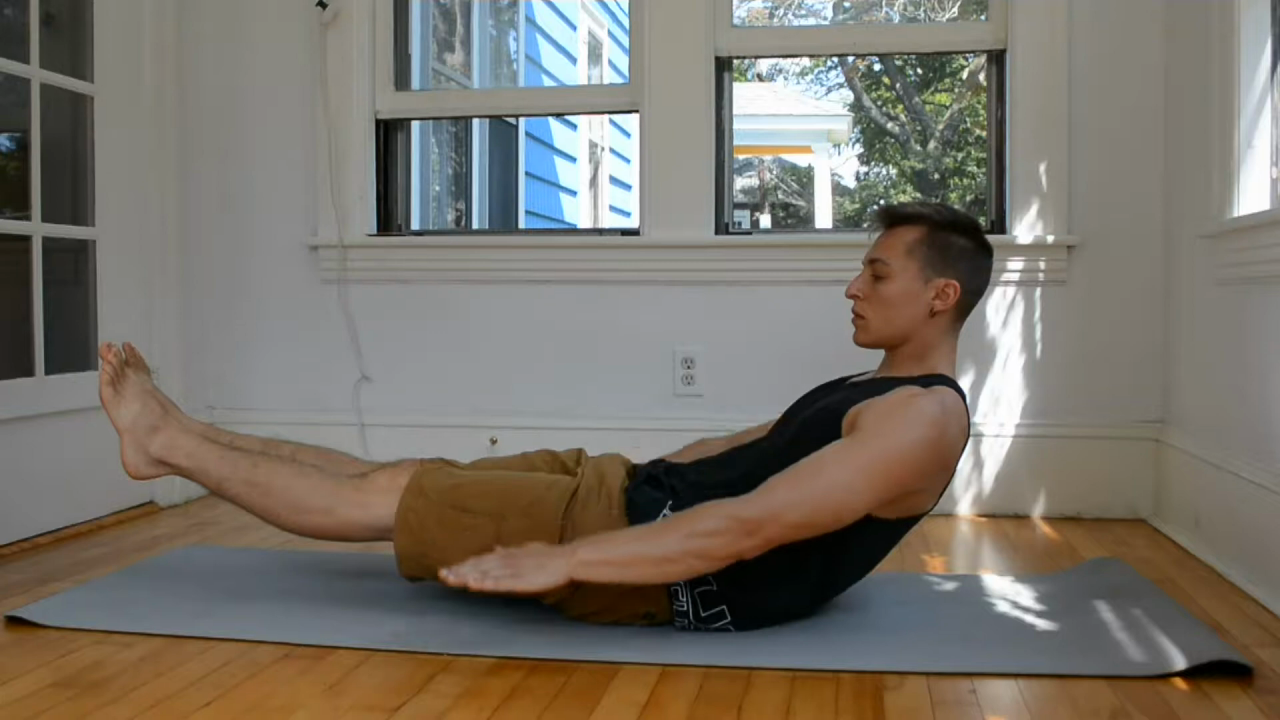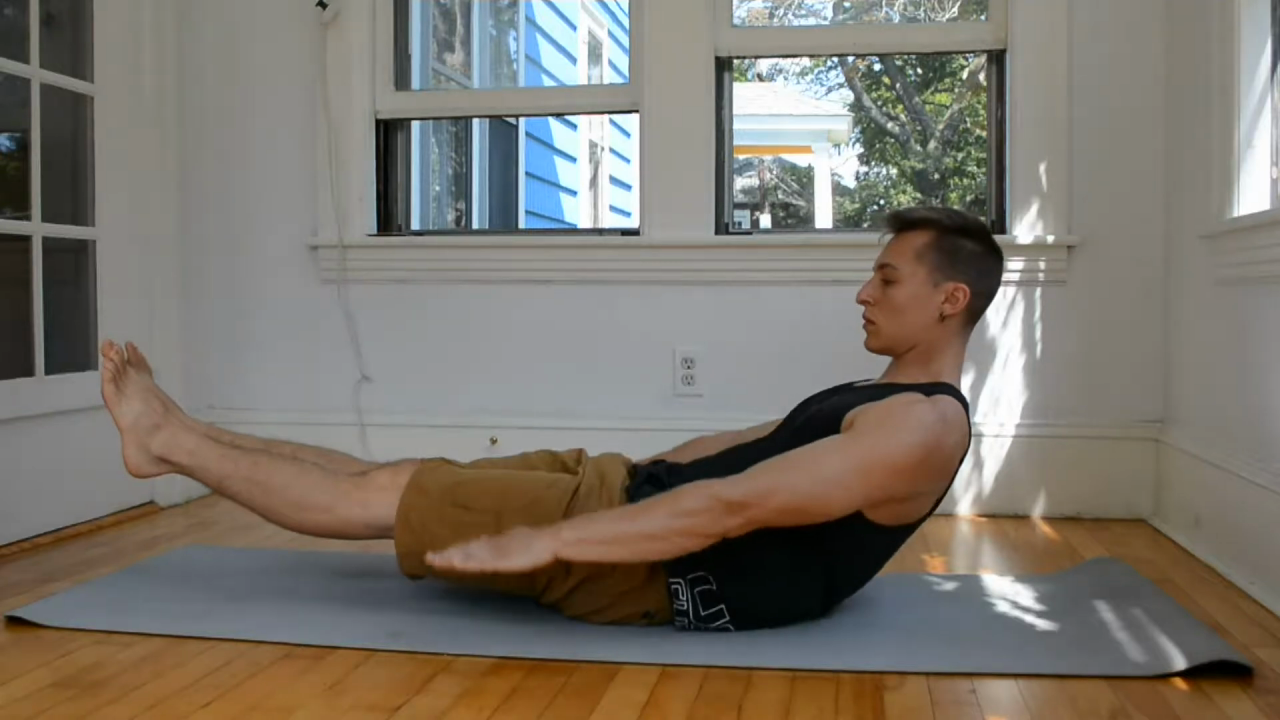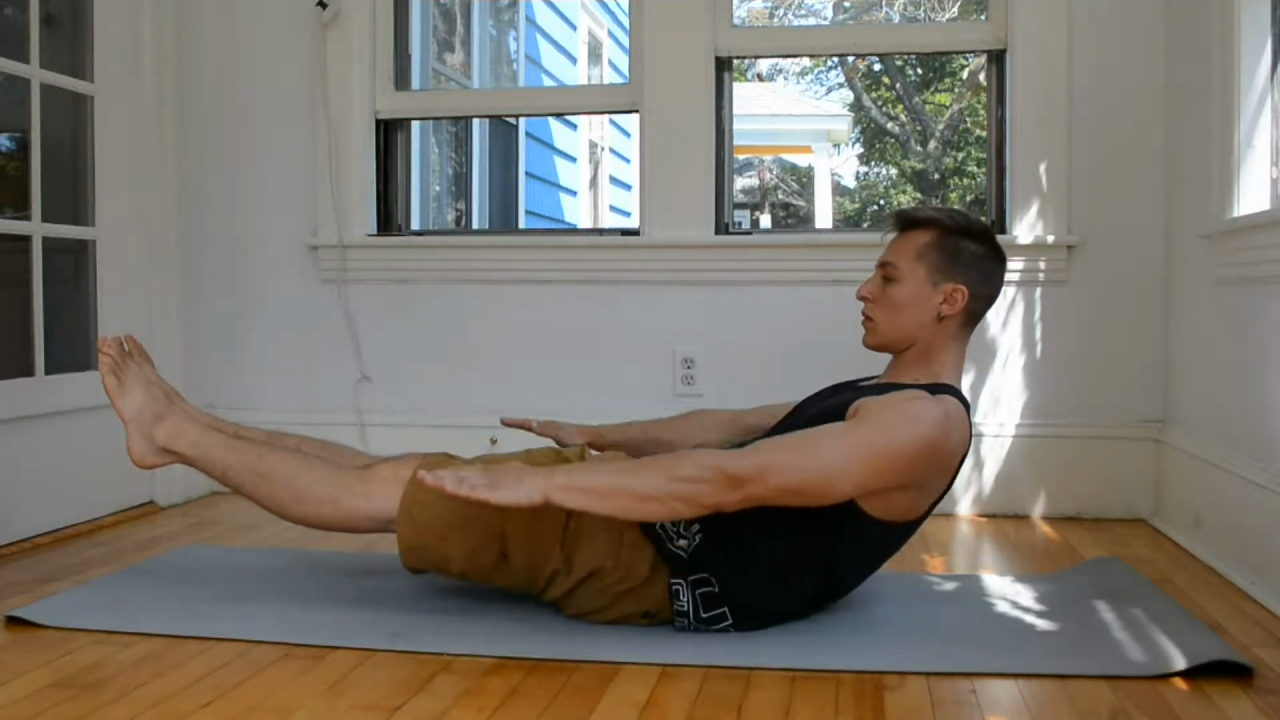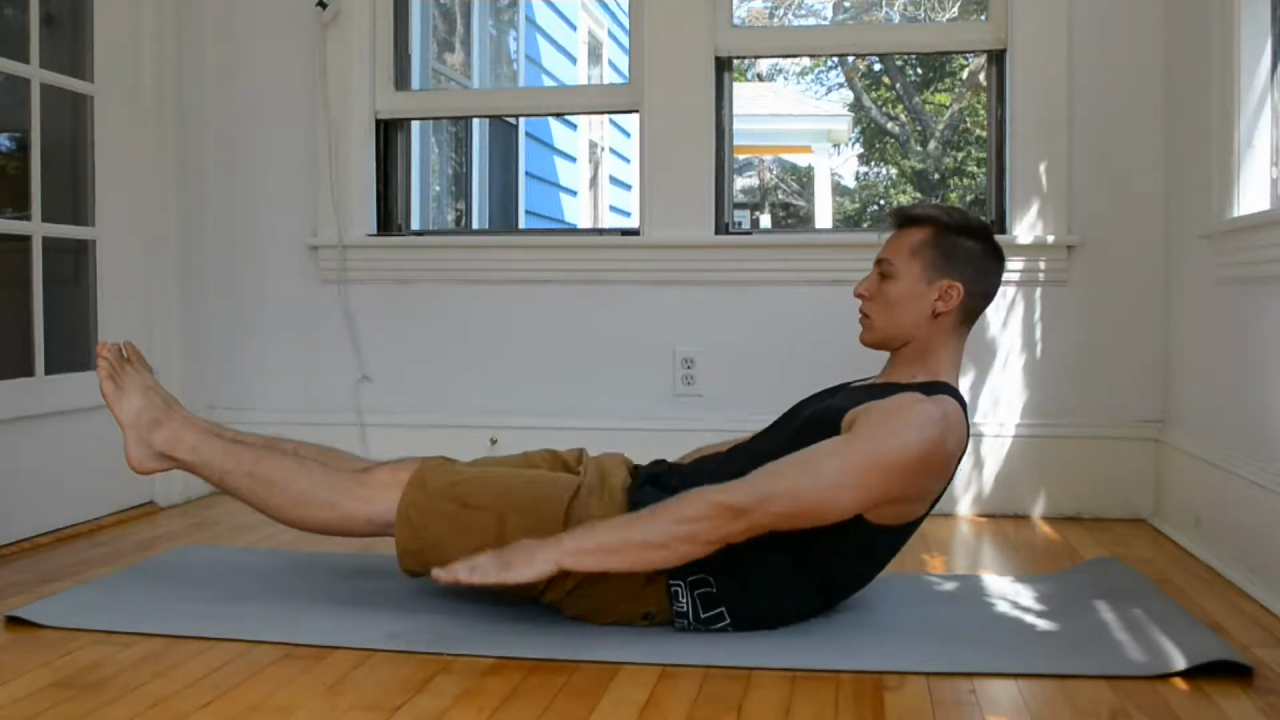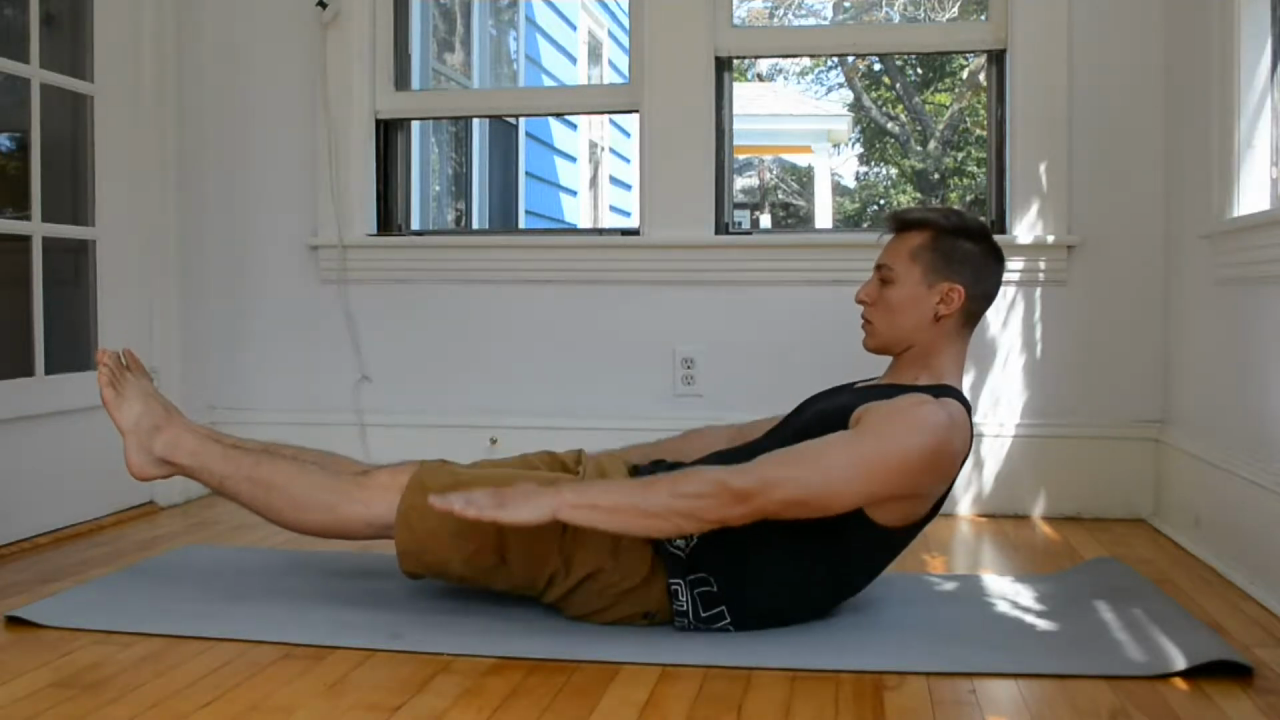
dt=0.5s
person 1, frame 1
left shoulder: (924, 422)
right shoulder: (879, 392)
left elbow: (749, 525)
left wrist: (560, 559)
right wrist: (636, 469)
left hip: (651, 552)
right hip: (637, 493)
left knee: (378, 499)
right knee: (396, 480)
left ankle: (169, 441)
right ankle: (176, 438)
person 1, frame 2
left shoulder: (922, 430)
right shoulder: (887, 402)
left elbow: (736, 505)
left wrist: (549, 540)
left hip: (658, 568)
right hip: (637, 488)
left knee: (380, 497)
right knee: (398, 482)
left ankle: (168, 438)
right ankle: (177, 437)
person 1, frame 3
left shoulder: (922, 426)
right shoulder: (890, 398)
left elbow: (726, 480)
left wrist: (538, 486)
right wrist: (592, 439)
left hip: (661, 555)
right hip: (648, 510)
left knee: (381, 491)
right knee: (394, 474)
left ankle: (173, 428)
right ankle: (179, 427)
person 1, frame 4
left shoulder: (919, 431)
right shoulder: (890, 401)
left elbow: (733, 511)
left wrist: (552, 549)
right wrist: (575, 466)
left hip: (659, 568)
right hip: (639, 495)
left knee: (381, 496)
right knee: (395, 484)
left ankle: (172, 432)
right ankle: (176, 436)
person 1, frame 5
left shoulder: (924, 432)
right shoulder: (891, 400)
left elbow: (733, 496)
left wrist: (547, 505)
right wrist: (592, 464)
left hip: (656, 560)
right hip: (644, 511)
left knee: (381, 498)
right knee: (397, 484)
left ankle: (171, 441)
right ankle: (179, 444)
